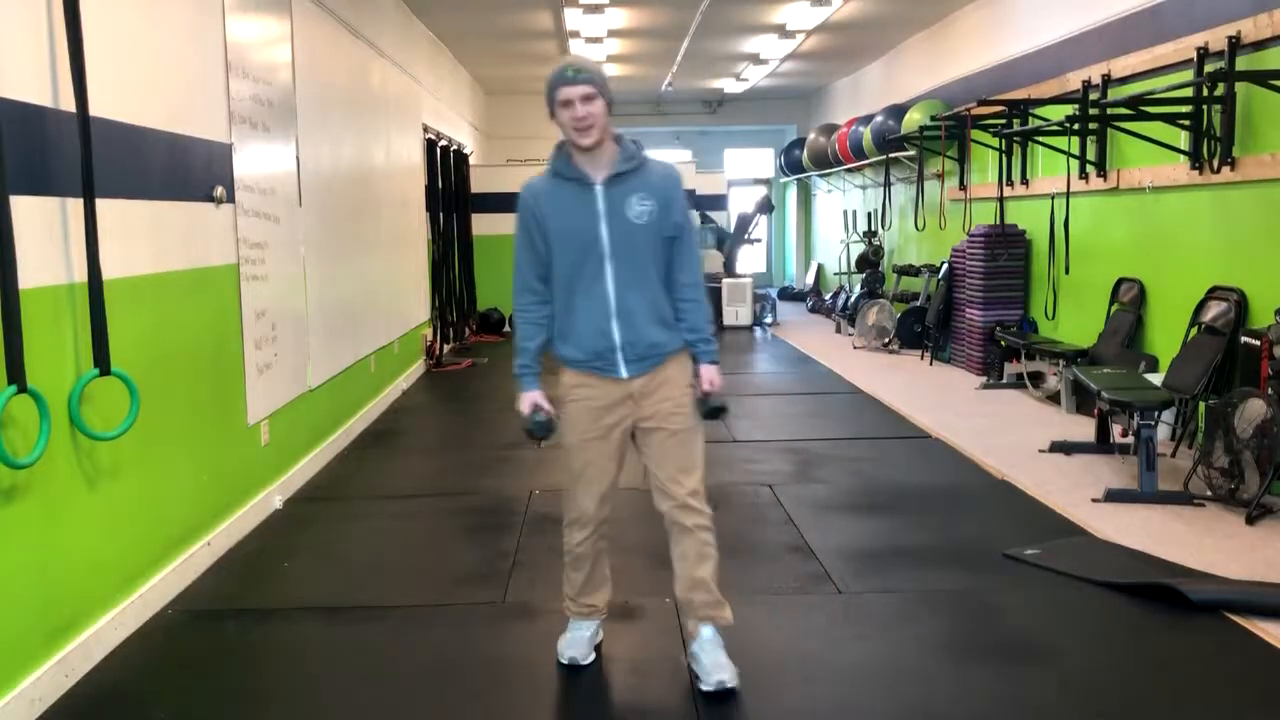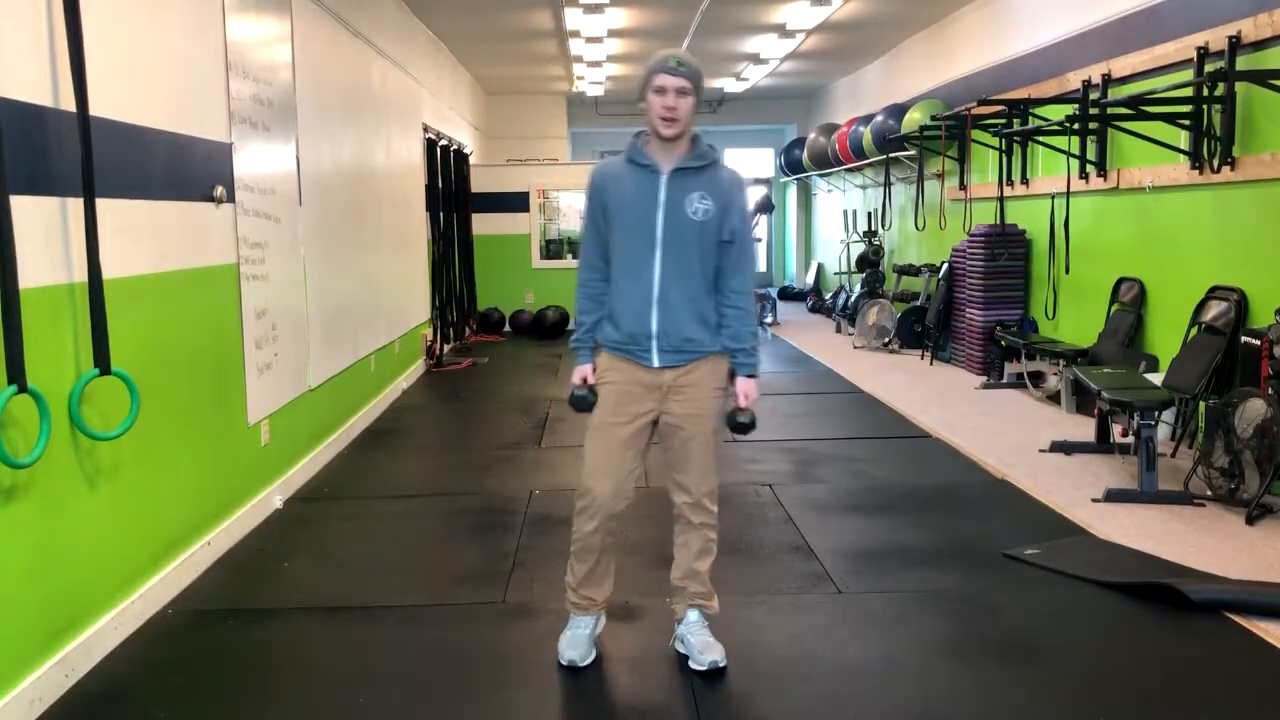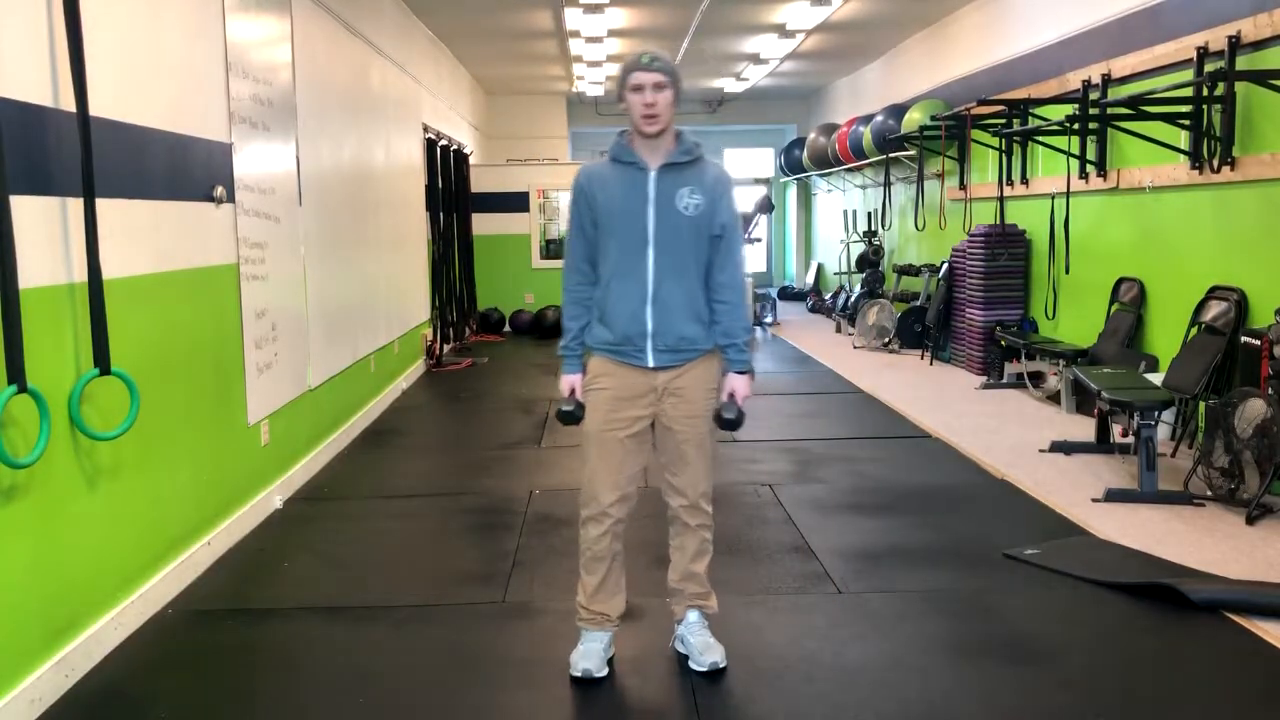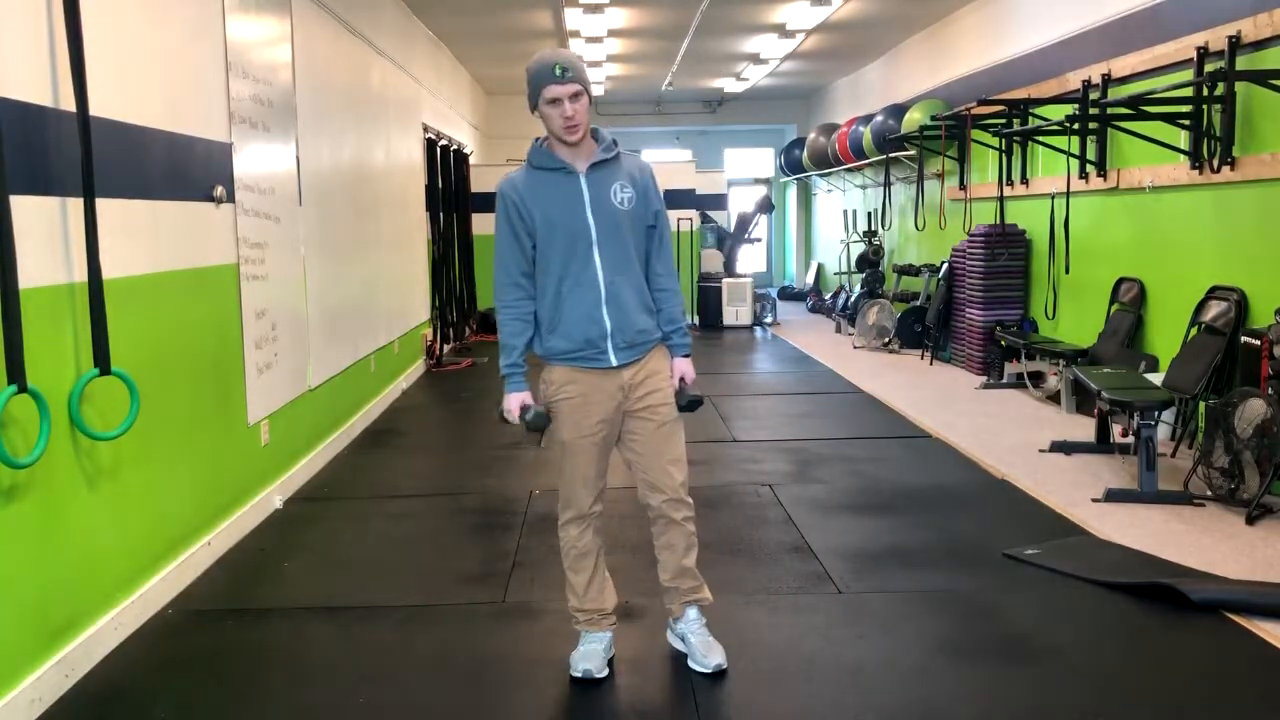
dt=1s
person 1, frame 1
left shoulder: (661, 181)
right shoulder: (540, 196)
left elbow: (687, 277)
right elbow: (532, 294)
left wrist: (705, 354)
right wrist: (527, 378)
left hip: (664, 370)
right hip: (586, 379)
left knee: (685, 504)
right knee: (584, 510)
left ankle: (705, 631)
right ankle: (584, 617)
person 1, frame 2
left shoulder: (724, 185)
right shoulder: (608, 179)
left elbow: (737, 283)
right elbow: (593, 275)
left wrist: (745, 365)
right wrist: (584, 352)
left hip: (698, 368)
right hip: (622, 365)
left knee: (696, 502)
right knee: (598, 497)
left ankle: (692, 616)
right ankle: (584, 612)
person 1, frame 3
left shoulder: (712, 181)
right shoulder: (593, 181)
left elbow: (728, 279)
right elbow: (579, 278)
left wrist: (737, 361)
right wrist: (571, 359)
left hip: (692, 366)
right hip: (613, 367)
left knee: (692, 503)
right knee: (604, 505)
left ankle: (691, 618)
right ankle: (597, 627)
person 1, frame 4
left shoulder: (636, 174)
right shoulder: (519, 190)
left elbow: (662, 269)
right elbow: (514, 291)
left wrist: (680, 346)
right wrist: (514, 378)
left hip: (648, 364)
right hip: (572, 375)
left knee: (671, 497)
right knee: (579, 509)
left ankle: (687, 617)
right ankle: (594, 629)
